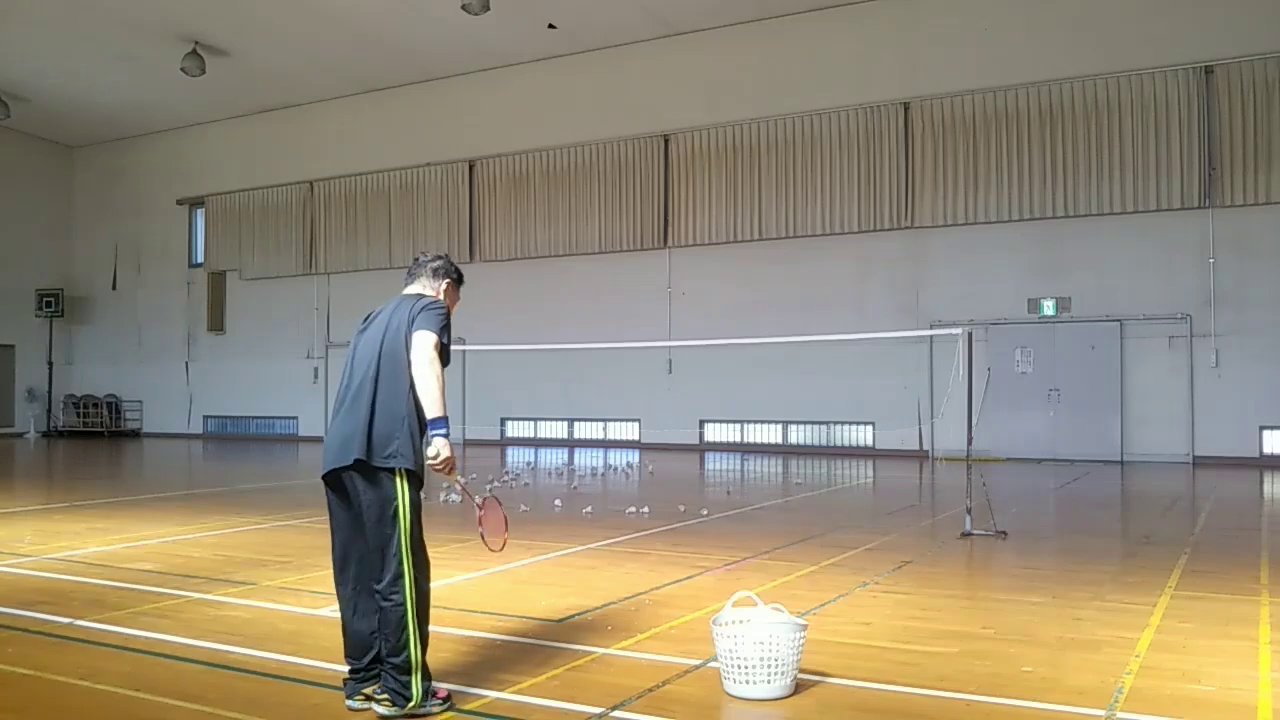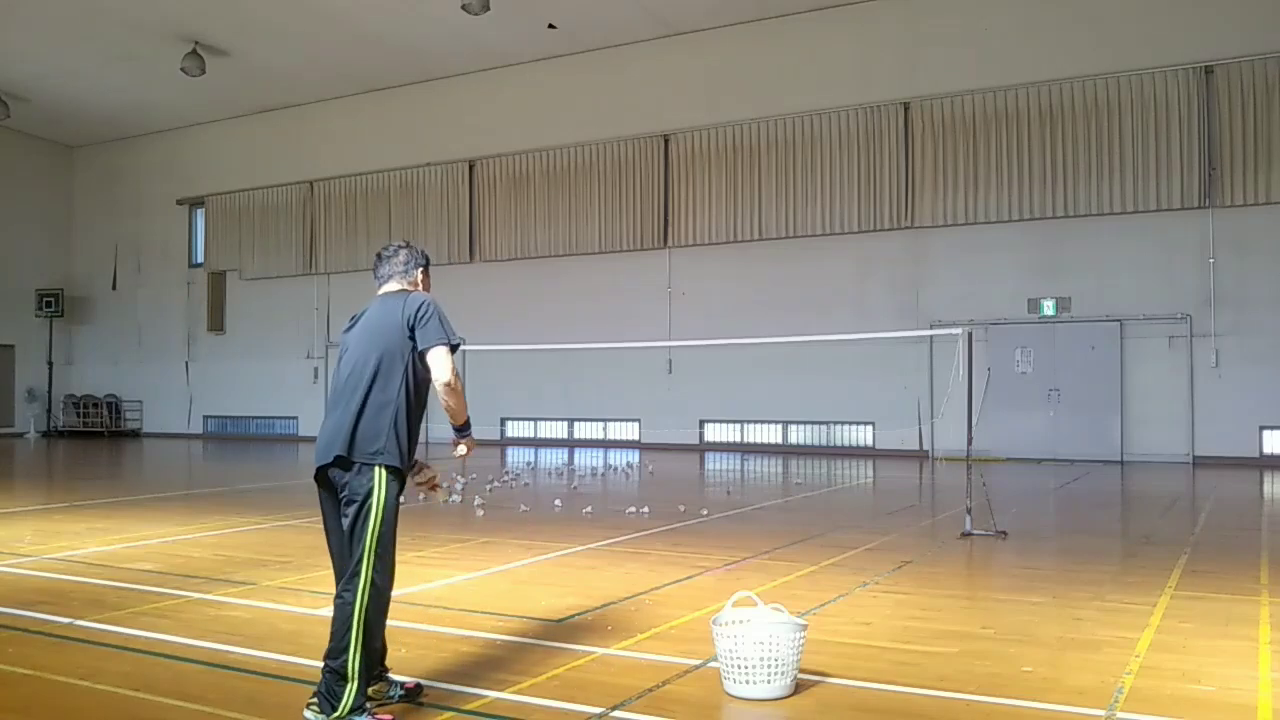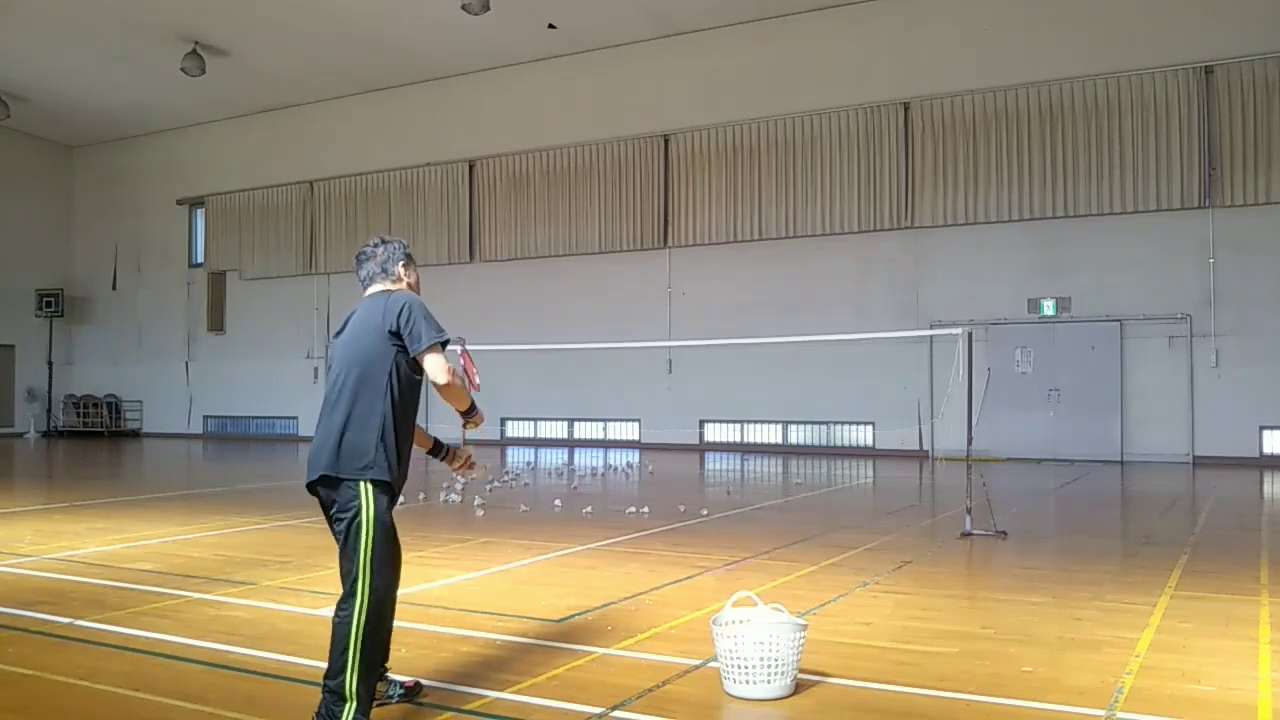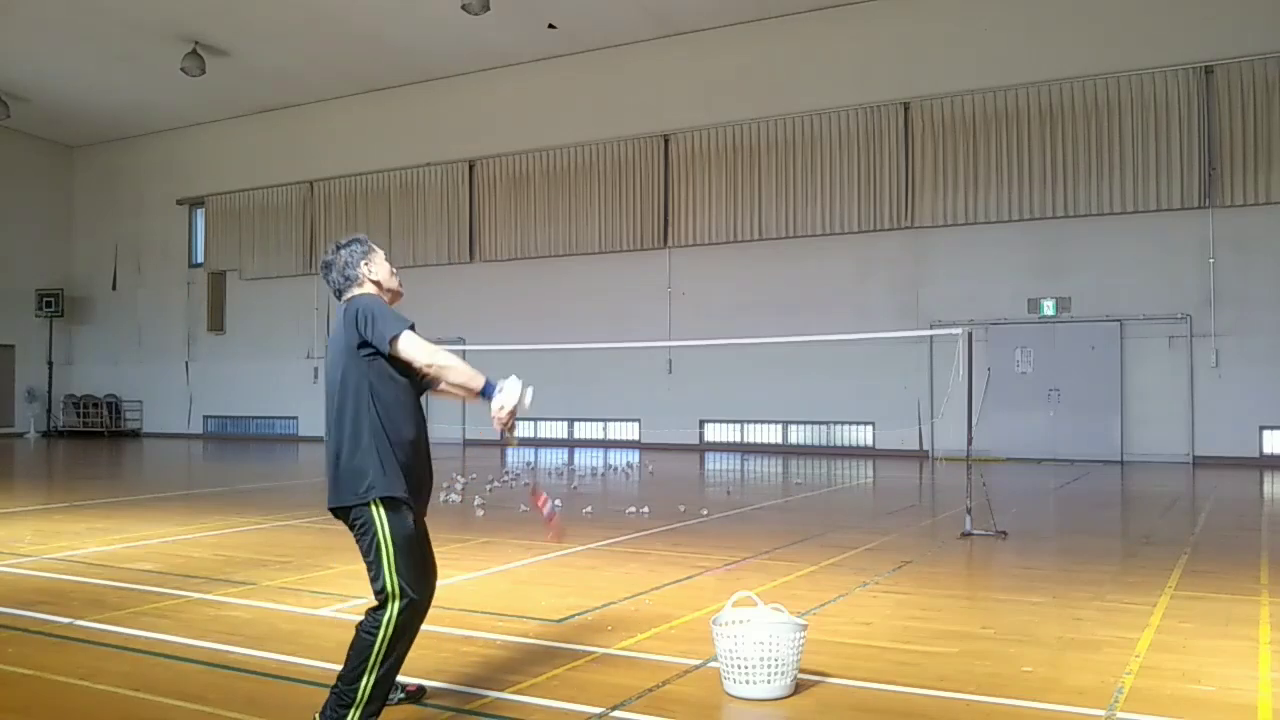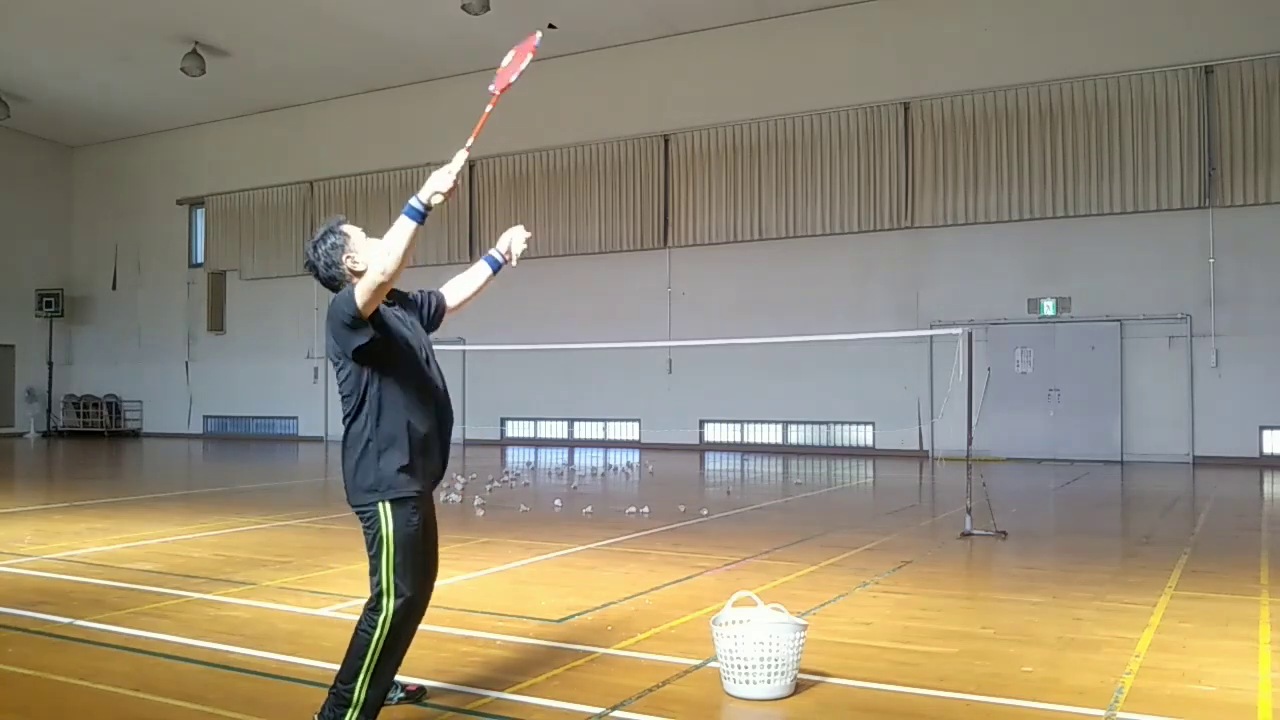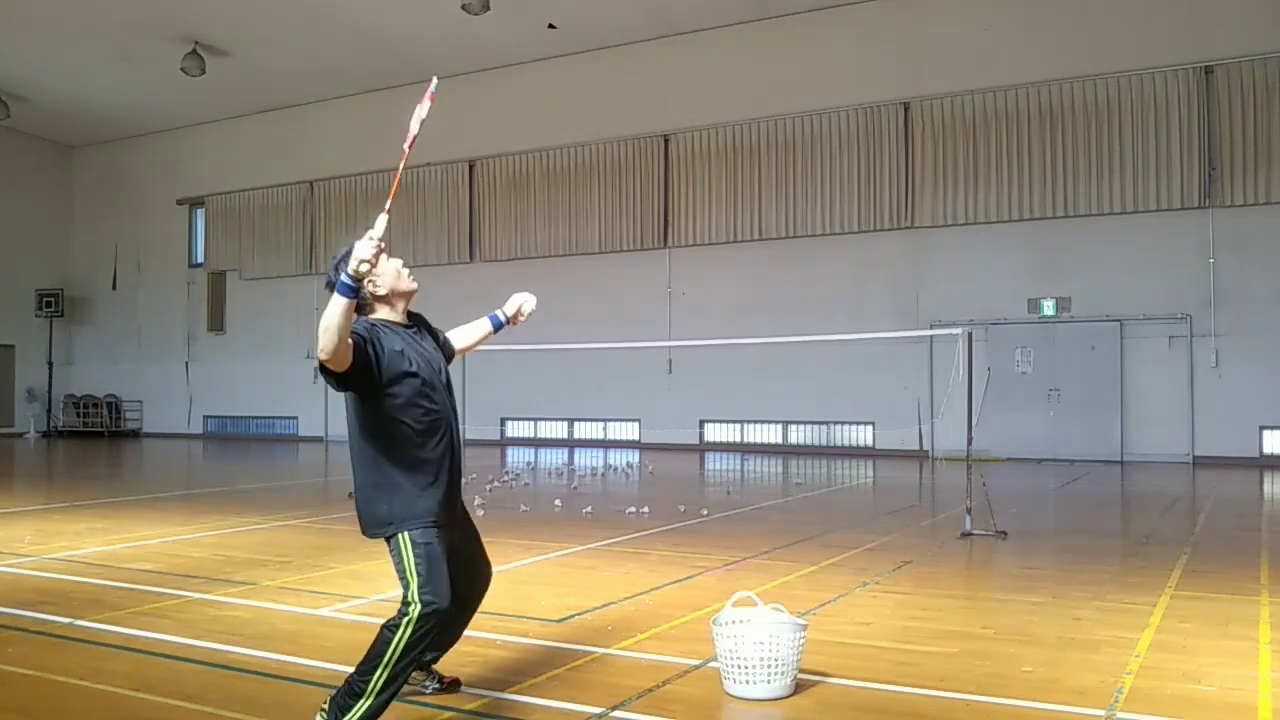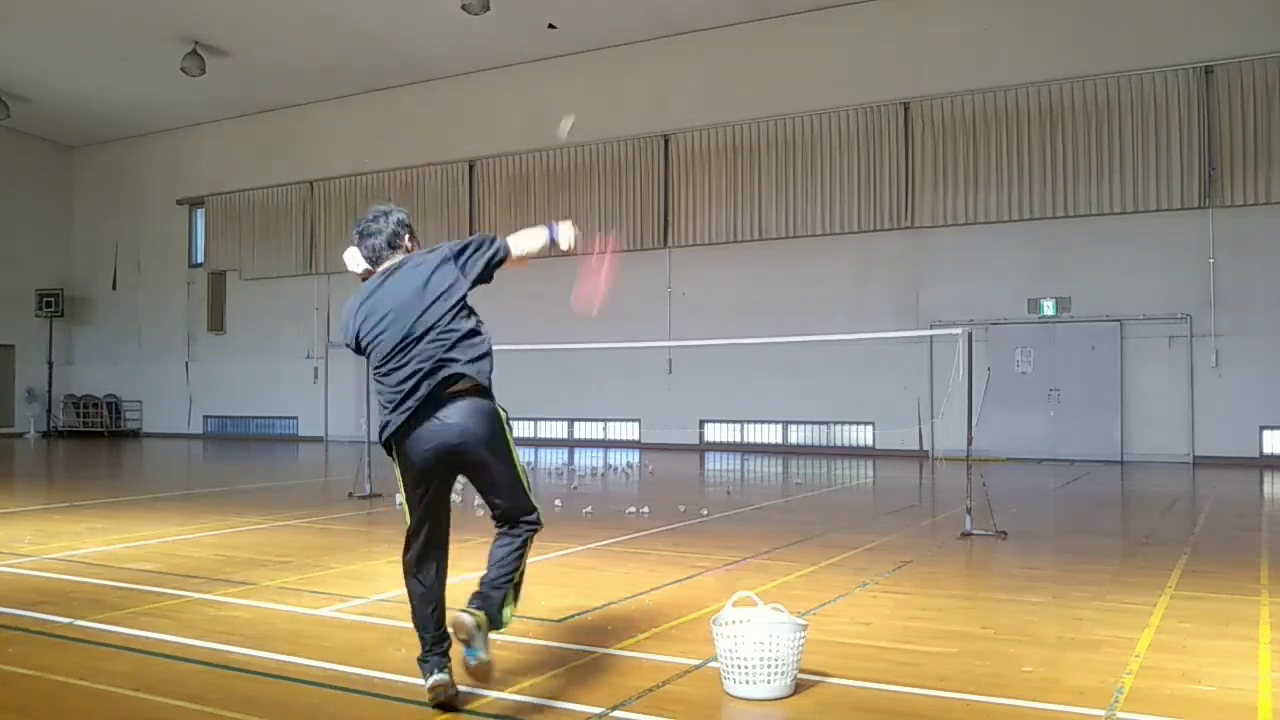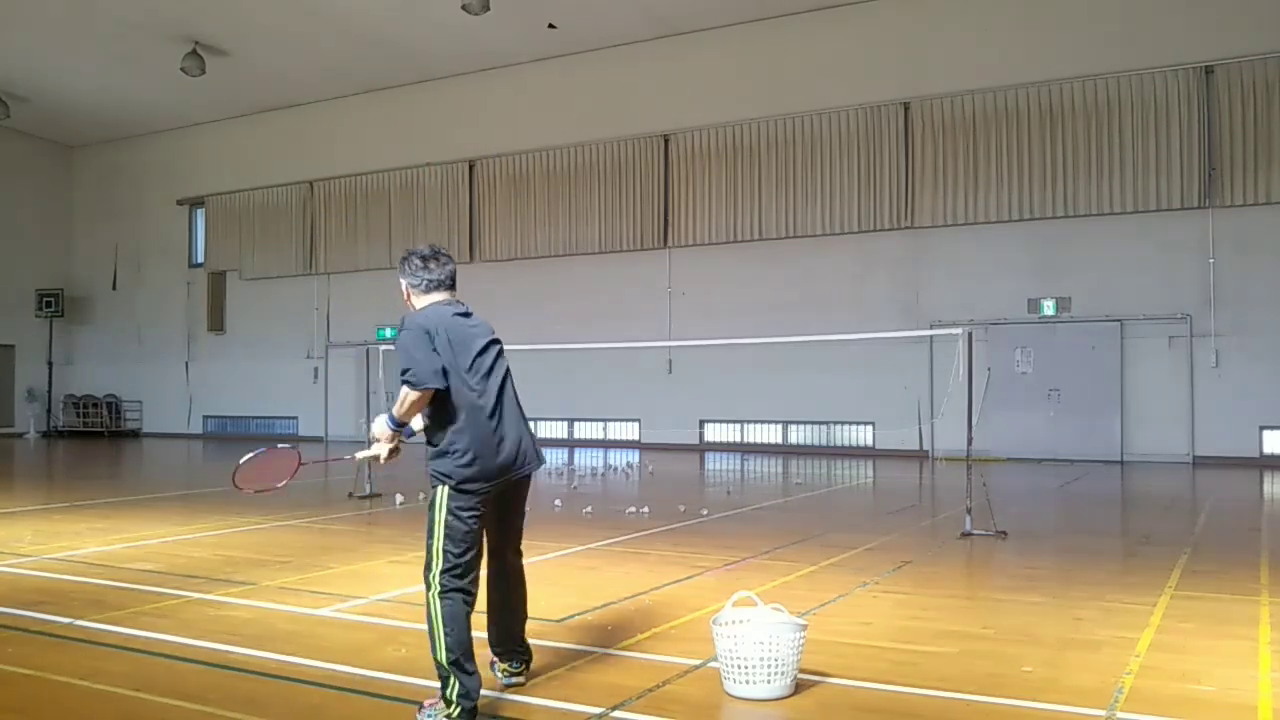
dt=0.4s
person 1, frame 1
left shoulder: (377, 317)
right shoulder: (429, 308)
right elbow: (424, 358)
right wrist: (439, 429)
left hip: (342, 453)
right hip: (383, 455)
left knee: (357, 572)
right knee: (401, 573)
left ankle: (364, 680)
person 1, frame 2
left shoulder: (361, 321)
right shoulder: (420, 306)
right elbow: (444, 376)
left wrist: (407, 461)
right wrist: (463, 429)
left hip: (332, 455)
right hip: (370, 458)
left knee: (356, 575)
right knee: (365, 578)
left ankle: (370, 678)
person 1, frame 3
left shoulder: (353, 324)
right shoulder: (404, 305)
right elbow: (442, 375)
left wrist: (441, 449)
right wrist: (470, 411)
left hip: (336, 467)
right hip: (359, 471)
left knee: (380, 575)
right knee: (366, 589)
left ankle: (373, 679)
person 1, frame 4
left shoulder: (371, 323)
right shoulder: (364, 309)
left elbow: (429, 377)
right elbow: (426, 359)
left wrist: (486, 391)
right wrist: (492, 389)
left hip: (390, 484)
right hip: (372, 486)
left knee: (418, 583)
right knee: (399, 597)
person 1, frame 5
left shoulder: (402, 307)
right shoulder: (348, 309)
left elbow: (450, 295)
right elbow: (380, 276)
left wrist: (497, 258)
right wrist: (421, 203)
left hip: (412, 478)
right hip: (385, 483)
left knee: (415, 589)
right knee: (395, 598)
person 1, frame 6
left shoulder: (416, 329)
right shoulder: (369, 340)
left elbow: (451, 343)
right elbow: (329, 352)
left wrist: (501, 317)
right wrist: (349, 278)
left hip: (441, 495)
right hip: (402, 502)
left knee: (472, 578)
right knee: (427, 603)
left ankle: (417, 666)
person 1, frame 7
left shoulder: (357, 308)
right shoulder: (440, 261)
right elbow: (512, 249)
right wrist: (553, 234)
left hip: (408, 435)
right hip: (468, 415)
left knee: (425, 548)
right knee: (518, 519)
left ankle: (436, 664)
right ankle: (481, 612)
person 1, frame 8
left shoulder: (417, 325)
right shoulder: (478, 325)
left elbow: (423, 386)
left wrist: (391, 422)
right wrist: (404, 431)
left hip: (465, 467)
right hip: (515, 457)
left knee: (449, 581)
right knee: (506, 562)
right ankle: (512, 659)
